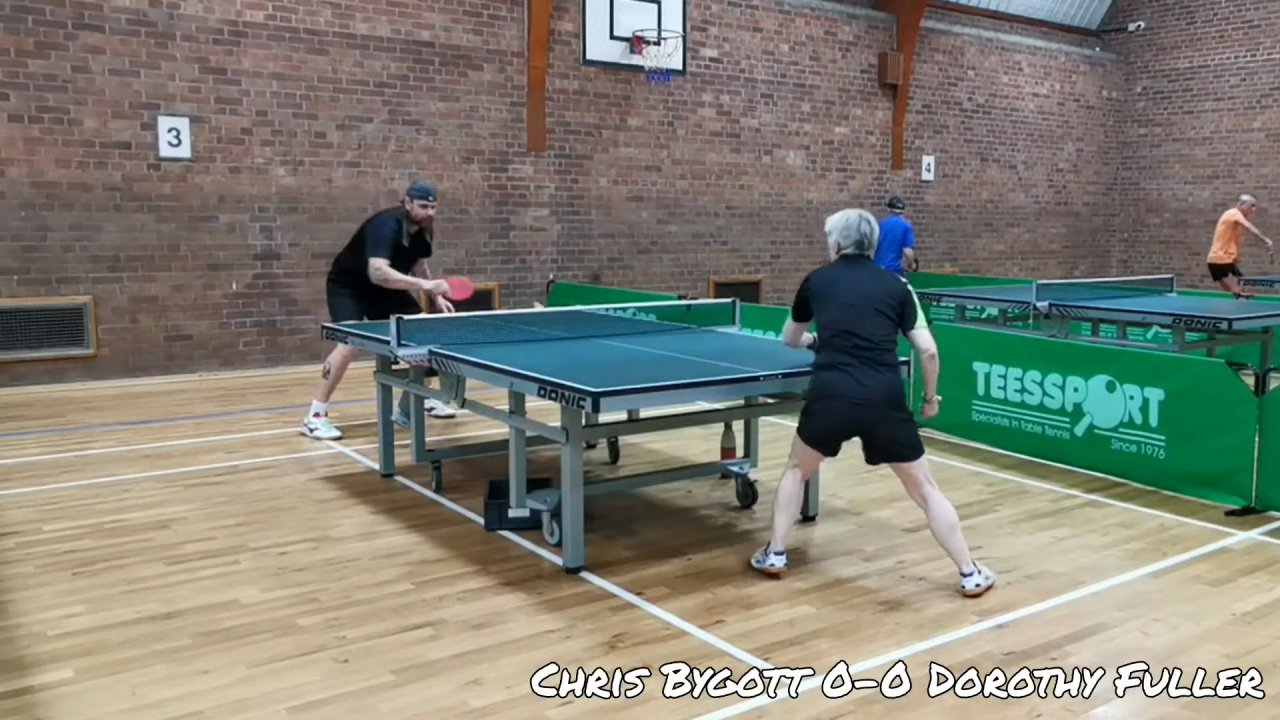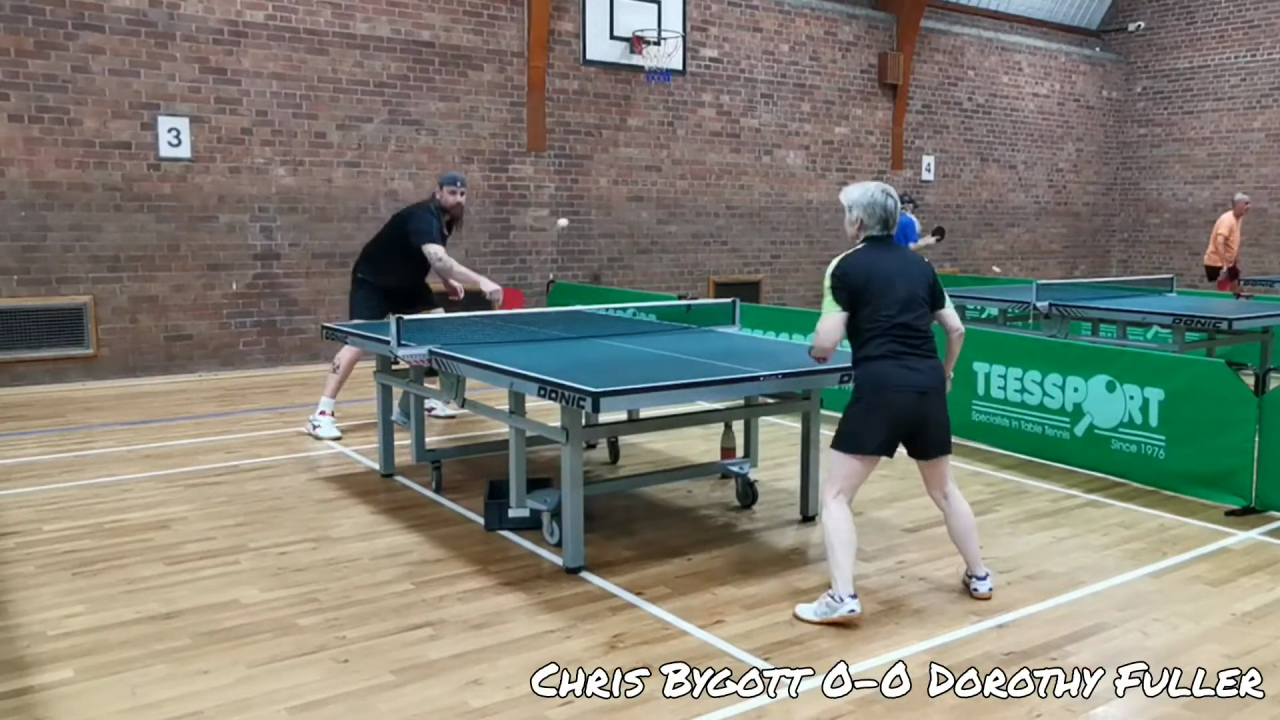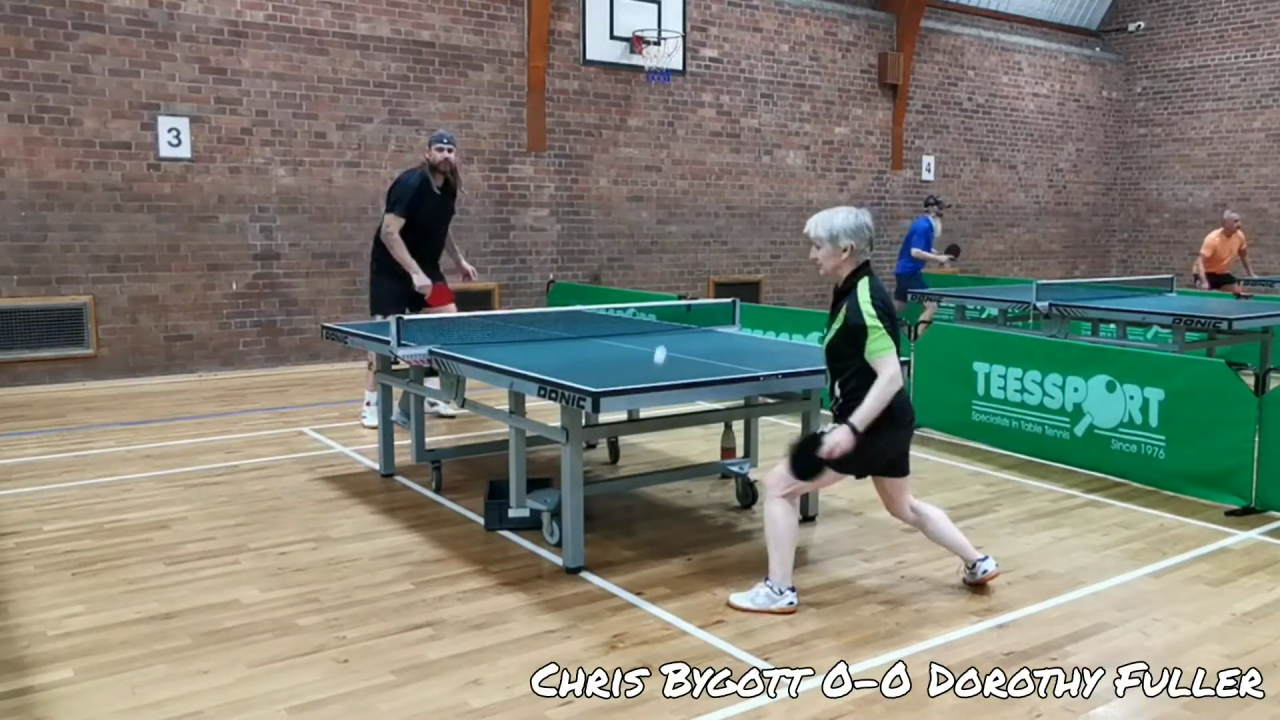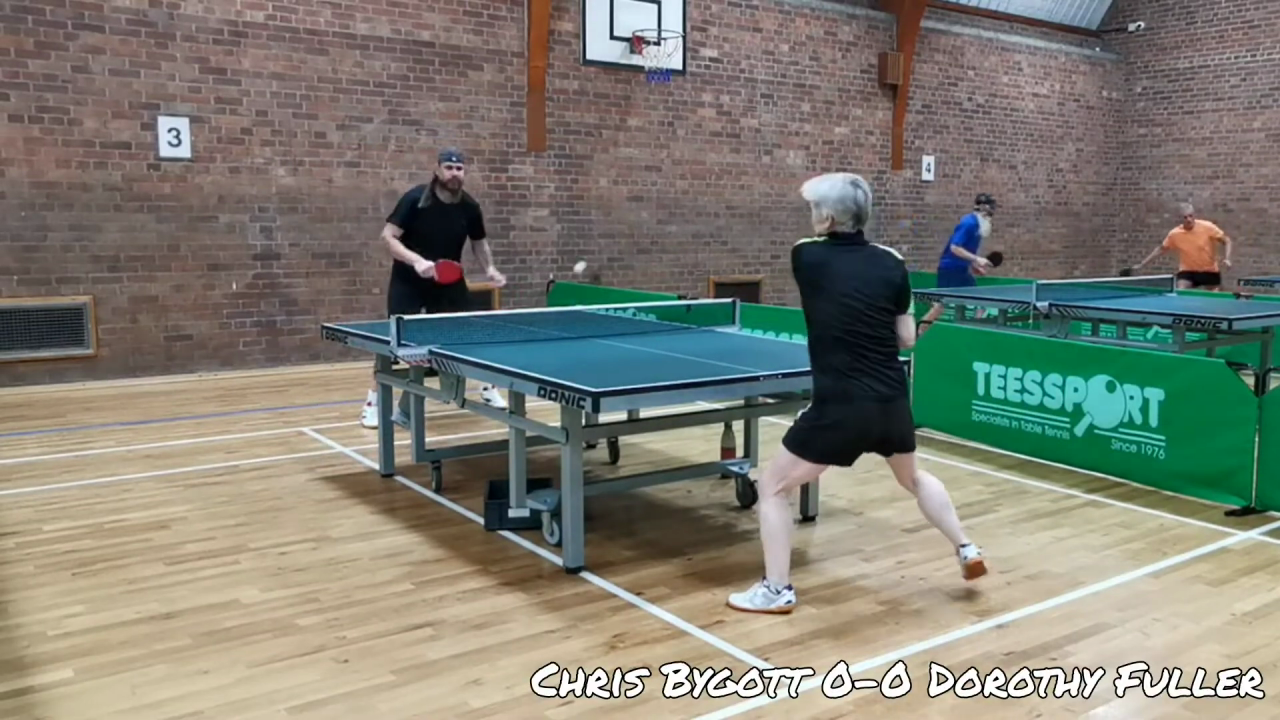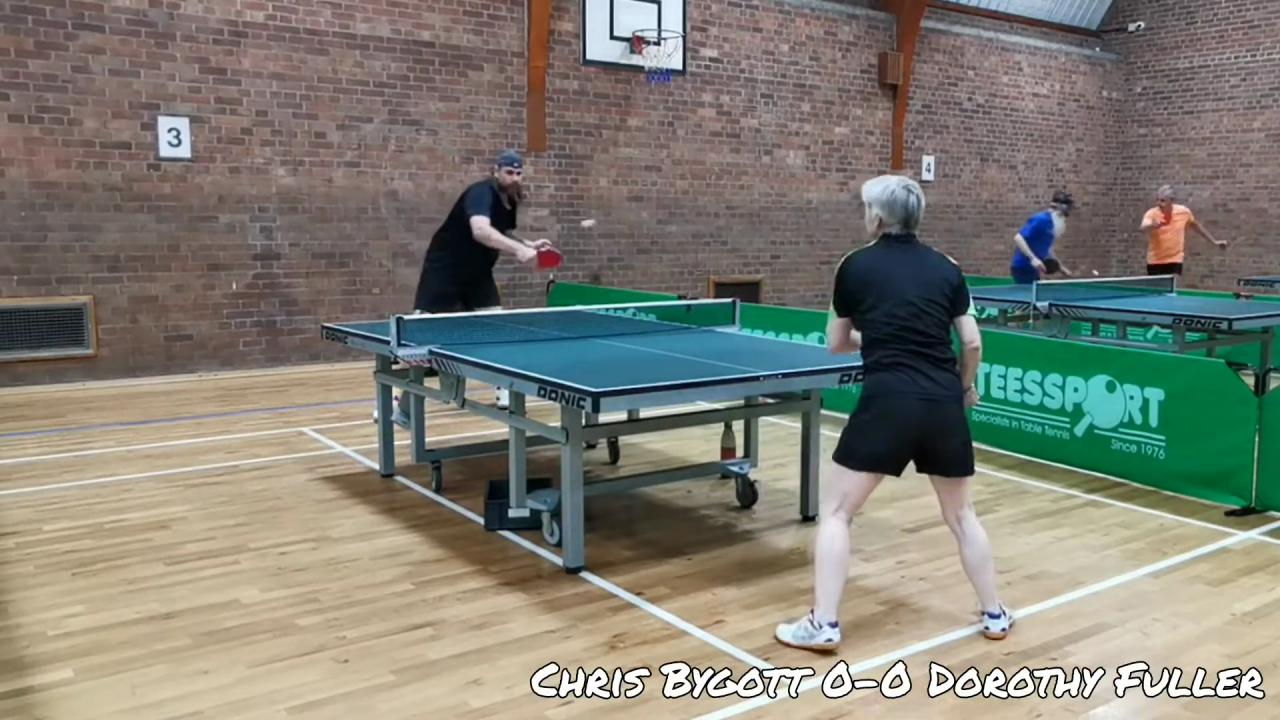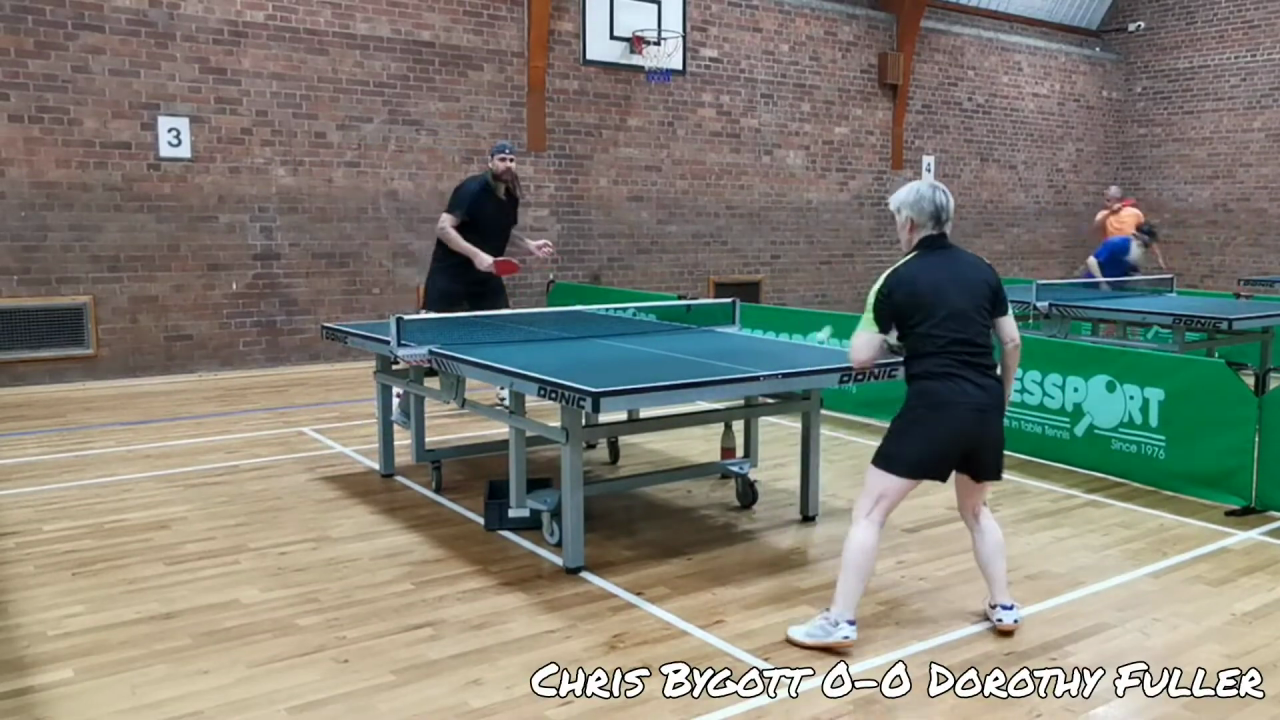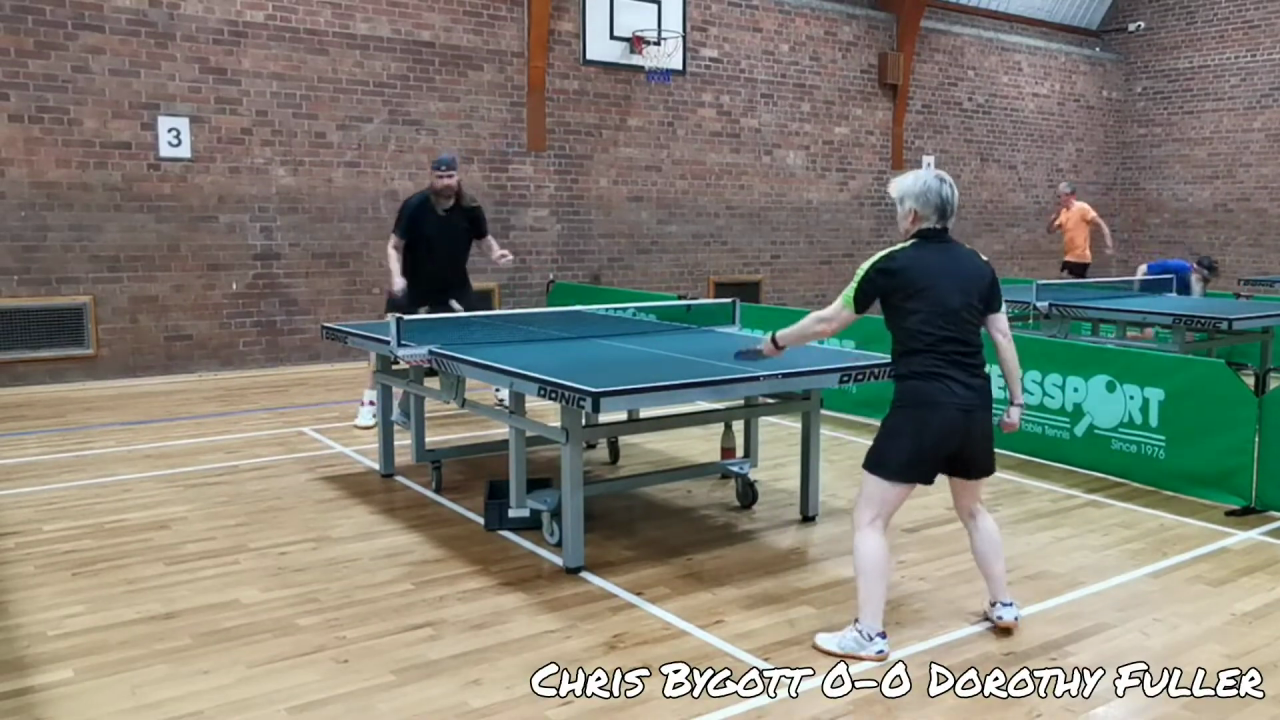
dt=0.4s
person 1, frame 1
left shoulder: (816, 281)
right shoulder: (896, 285)
left elbow: (789, 338)
right elbow: (928, 349)
right wrist: (929, 396)
left hip: (831, 396)
right hip: (885, 399)
left knee: (796, 469)
right knee: (924, 490)
left ankle: (775, 553)
right ankle: (971, 573)
person 1, frame 2
left shoulder: (847, 267)
right shoulder: (920, 265)
left elbow: (828, 341)
right elbow: (956, 329)
left wrist: (819, 352)
right wrist: (944, 373)
left hip: (880, 392)
right hip: (928, 390)
left knee: (835, 495)
right knee: (944, 490)
left ankle: (842, 597)
right ankle: (979, 576)
person 1, frame 3
left shoulder: (862, 301)
right shoulder: (854, 289)
left elbow: (891, 378)
left wrist: (850, 428)
right wrist: (846, 400)
left hip: (874, 424)
right hip: (892, 421)
left knee: (777, 487)
right knee: (903, 505)
left ankle: (780, 590)
right ankle: (978, 563)
person 1, frame 4
left shoulder: (807, 255)
right shoulder: (891, 264)
right elbow: (906, 338)
left hip: (840, 404)
right hip: (891, 398)
left knee: (773, 485)
right knee: (913, 478)
left ankle: (776, 589)
right ankle: (966, 550)
person 1, frame 5
left shoulder: (855, 266)
right shoulder: (945, 268)
left elbow: (836, 342)
right elbow: (972, 342)
right wrist: (966, 384)
left hip: (887, 401)
right hip: (944, 403)
left knee: (835, 511)
right knee: (960, 514)
left ankle: (823, 624)
right ankle: (995, 614)
person 1, frame 6
left shoulder: (898, 280)
right shoulder: (983, 270)
left elbow: (860, 356)
right elbow: (1012, 342)
left wrist: (892, 341)
right wrist: (1003, 391)
left hip: (933, 407)
right hip: (985, 408)
left knee: (869, 512)
right knee: (976, 511)
left ankle: (839, 621)
right ankle: (1003, 607)
person 1, frame 7
left shoulder: (891, 264)
right shoulder: (979, 266)
left elbow: (828, 322)
right elbow: (1003, 337)
left wrist: (777, 341)
right wrist: (1016, 401)
left hip: (921, 407)
right hip: (974, 405)
left knee: (870, 521)
right knee: (972, 510)
left ankle: (869, 633)
right ankle: (1003, 605)
person 2, frame 1
left shoulder: (424, 230)
right shoulder: (384, 226)
left elbow: (419, 265)
right elbow: (378, 272)
left wrist: (436, 297)
right wrist: (424, 284)
left hip: (390, 289)
right hip: (347, 286)
right knee: (350, 344)
left ankle: (421, 399)
right ankle: (315, 416)
person 2, frame 2
left shoulder: (446, 219)
right shoulder: (423, 218)
right elbow: (439, 258)
left wrist: (448, 280)
right wrist: (481, 281)
left hip: (407, 284)
right hip: (372, 282)
left ankle: (423, 399)
right ankle: (323, 412)
person 2, frame 3
left shoulder: (450, 188)
right shoulder: (410, 183)
right elbow: (388, 232)
left wrist: (459, 261)
right wrist: (415, 273)
left hip: (427, 269)
right hip: (391, 270)
left ankle: (433, 395)
right ankle: (371, 402)
person 2, frame 4
left shoulder: (470, 207)
right shoulder: (415, 199)
left elbow: (479, 243)
right elbow: (387, 237)
left wrist: (489, 269)
right wrist: (417, 261)
left hip: (448, 281)
right hip: (409, 280)
left ankle: (489, 390)
right ankle: (372, 403)
person 2, frame 5
left shoulder: (511, 201)
right shoulder: (480, 193)
right elbow: (480, 230)
left wrist: (529, 245)
right wrist: (517, 250)
left hip: (478, 274)
right hip: (444, 270)
left ankle: (504, 391)
person 2, frame 6
left shoulder: (512, 197)
right shoulder: (473, 188)
right elbow: (443, 228)
left wrist: (530, 245)
right wrist: (476, 255)
left hip: (485, 274)
right hip: (450, 270)
left ankle: (506, 391)
person 2, frame 7
left shoulder: (470, 209)
right shoulder: (414, 205)
left elbow: (485, 240)
right elbow: (394, 246)
left wrist: (497, 254)
right wrist: (396, 276)
left hip: (454, 285)
right hip: (413, 283)
left ankle: (502, 390)
right ankle: (369, 402)
